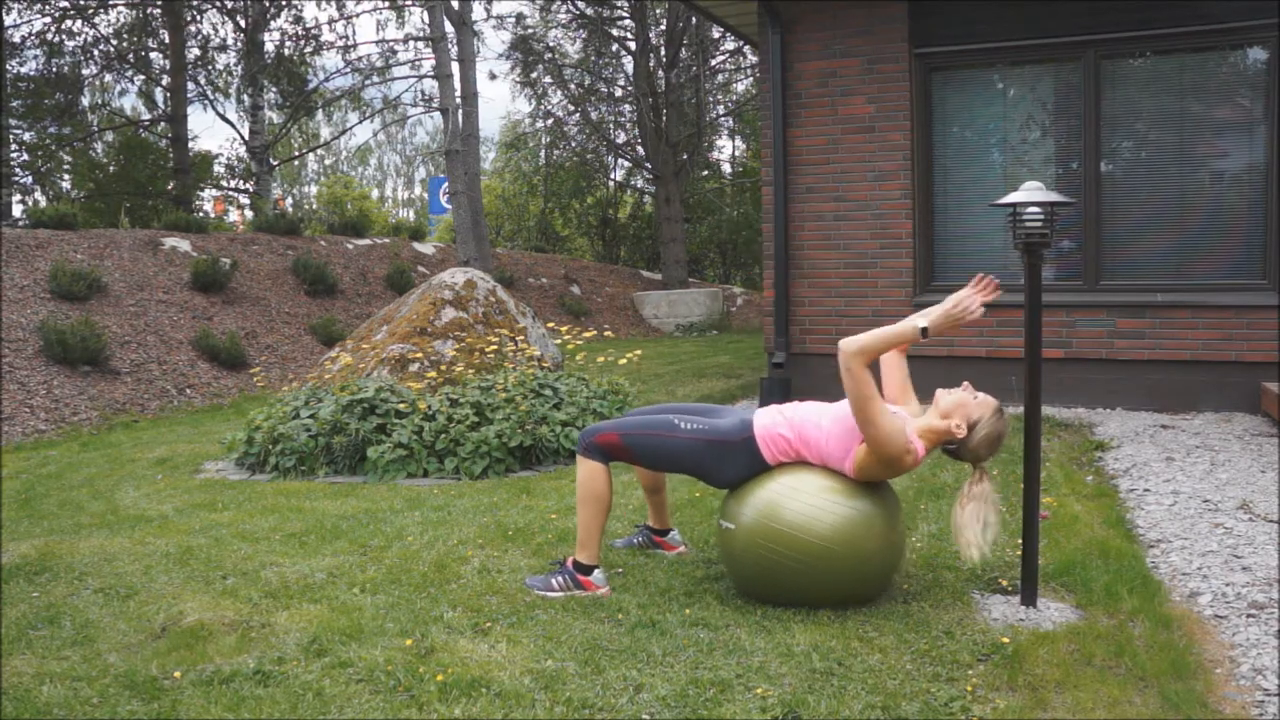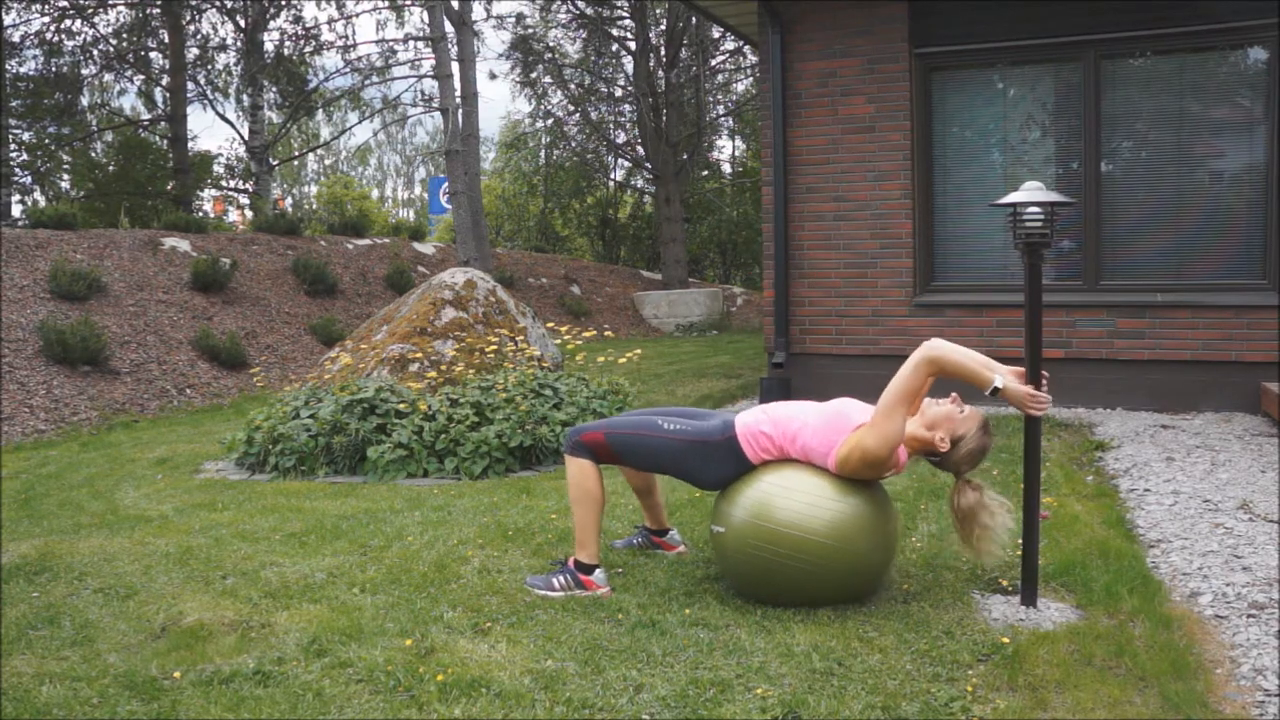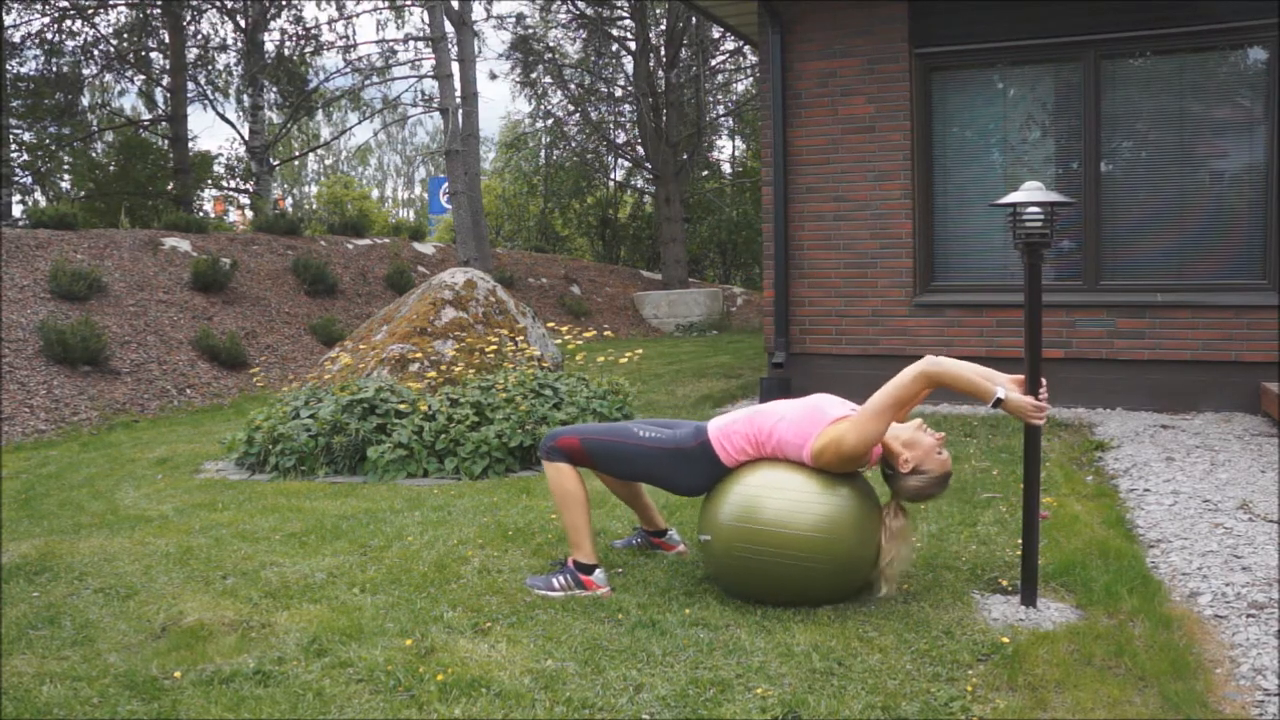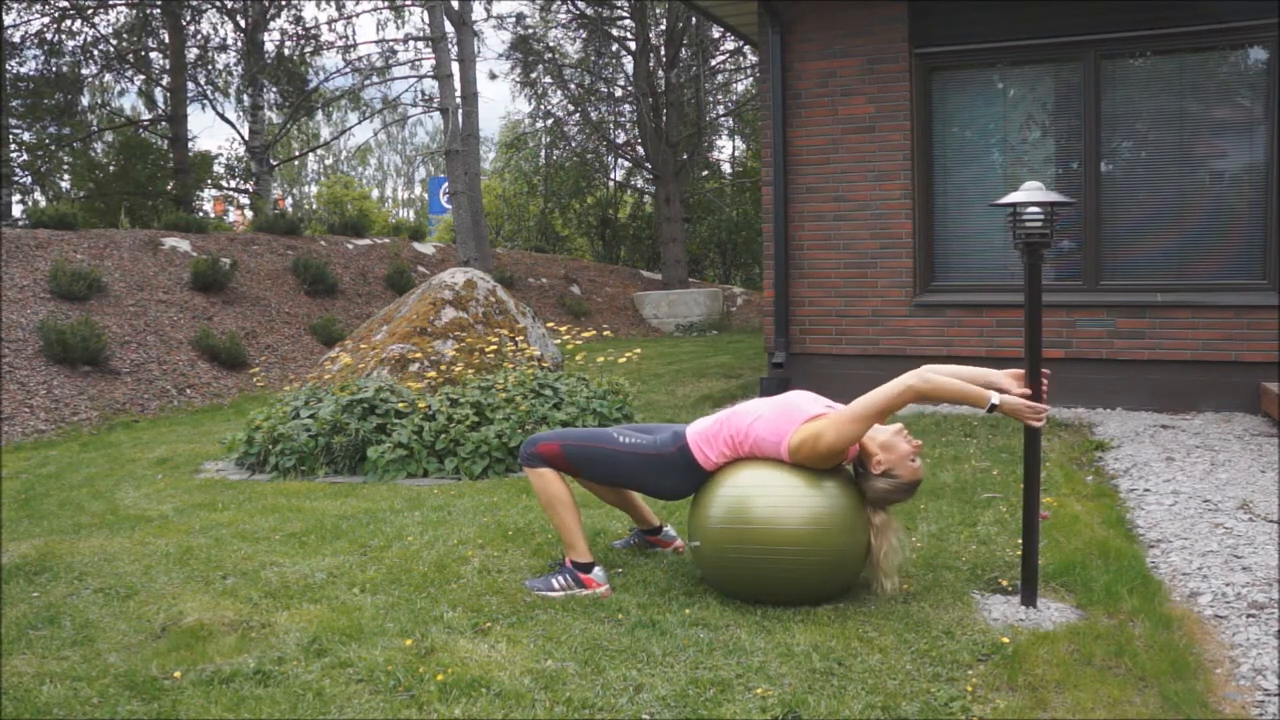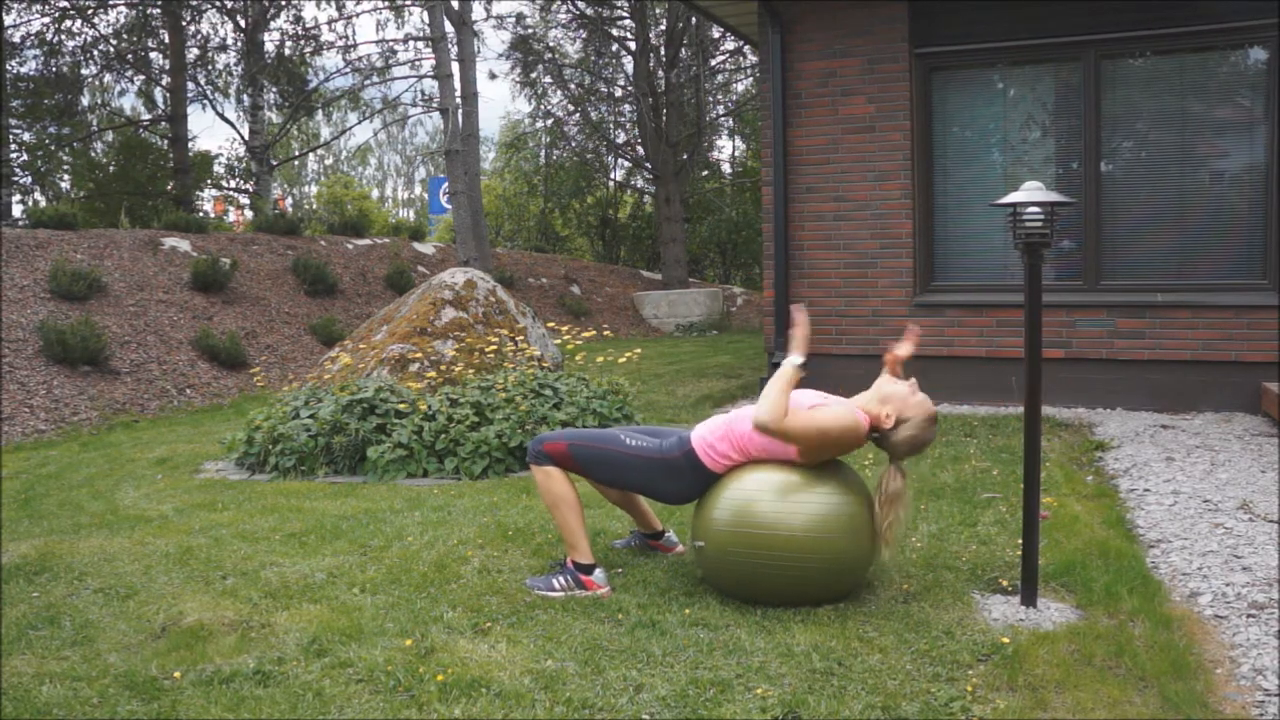
dt=0.5s
person 1, frame 1
left shoulder: (895, 450)
right shoulder: (908, 418)
left elbow: (852, 352)
right elbow: (890, 348)
left wrist: (932, 322)
right wrist: (945, 309)
left hip: (738, 447)
right hip: (748, 426)
left knee: (592, 441)
right knee: (632, 420)
left ankle: (584, 572)
right ankle: (661, 533)
person 1, frame 2
left shoulder: (878, 452)
right shoulder: (904, 432)
left elbow: (927, 354)
right elbow: (931, 352)
left wrist: (1000, 386)
right wrist: (1001, 372)
left hip: (725, 448)
right hip: (741, 428)
left knee: (581, 441)
right knee: (620, 426)
left ankle: (585, 572)
right ankle: (659, 533)
person 1, frame 3
left shoulder: (851, 446)
right shoulder: (879, 434)
right elbow: (929, 369)
right wrist: (1005, 381)
left hip: (700, 454)
right hip: (709, 438)
left knee: (556, 446)
right knee: (597, 442)
left ankle: (584, 573)
right ankle: (658, 534)
person 1, frame 4
left shoulder: (830, 444)
right shoulder: (858, 435)
right elbow: (918, 380)
right wrist: (999, 378)
left hip: (681, 459)
right hip: (690, 440)
left knee: (536, 452)
left ankle: (583, 572)
right ankle: (654, 532)
person 1, frame 5
left shoulder: (846, 423)
right shoulder: (857, 417)
left elbow: (765, 419)
right elbow: (886, 386)
left wrist: (796, 355)
right wrist: (894, 364)
left hip: (686, 462)
right hip: (695, 444)
left knee: (545, 452)
right knee: (586, 442)
left ankle: (584, 573)
right ankle: (655, 535)
